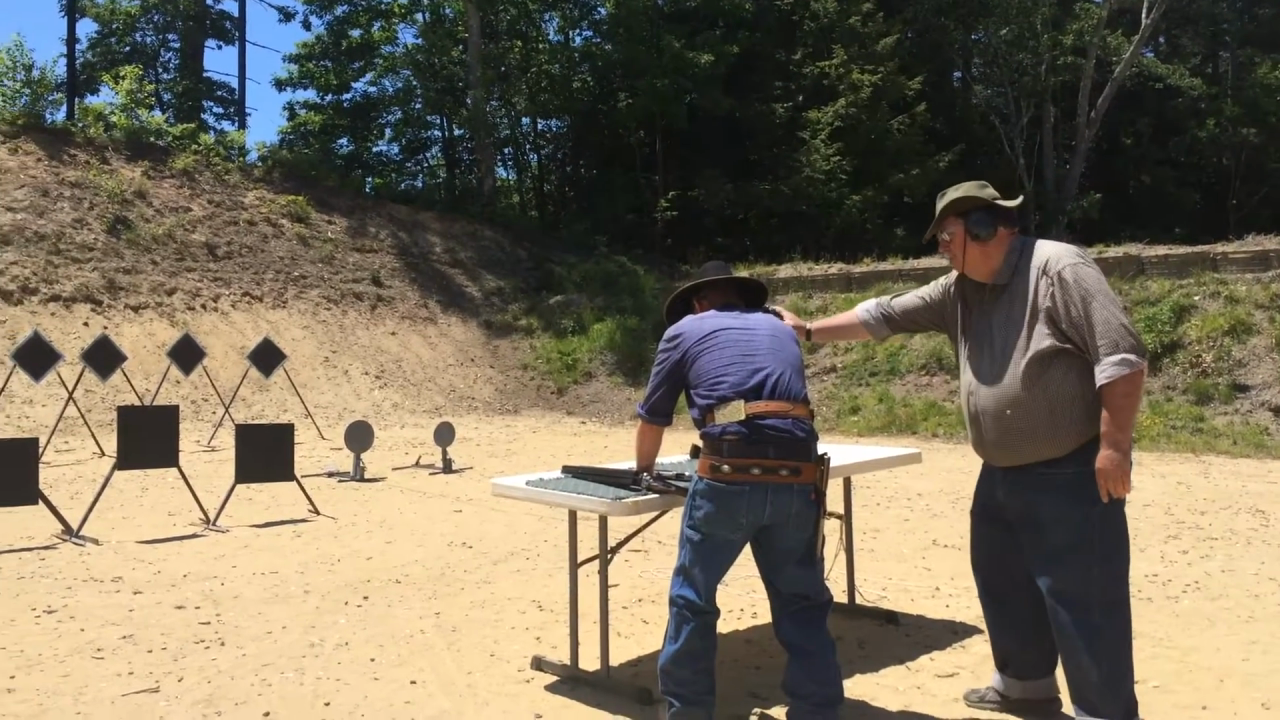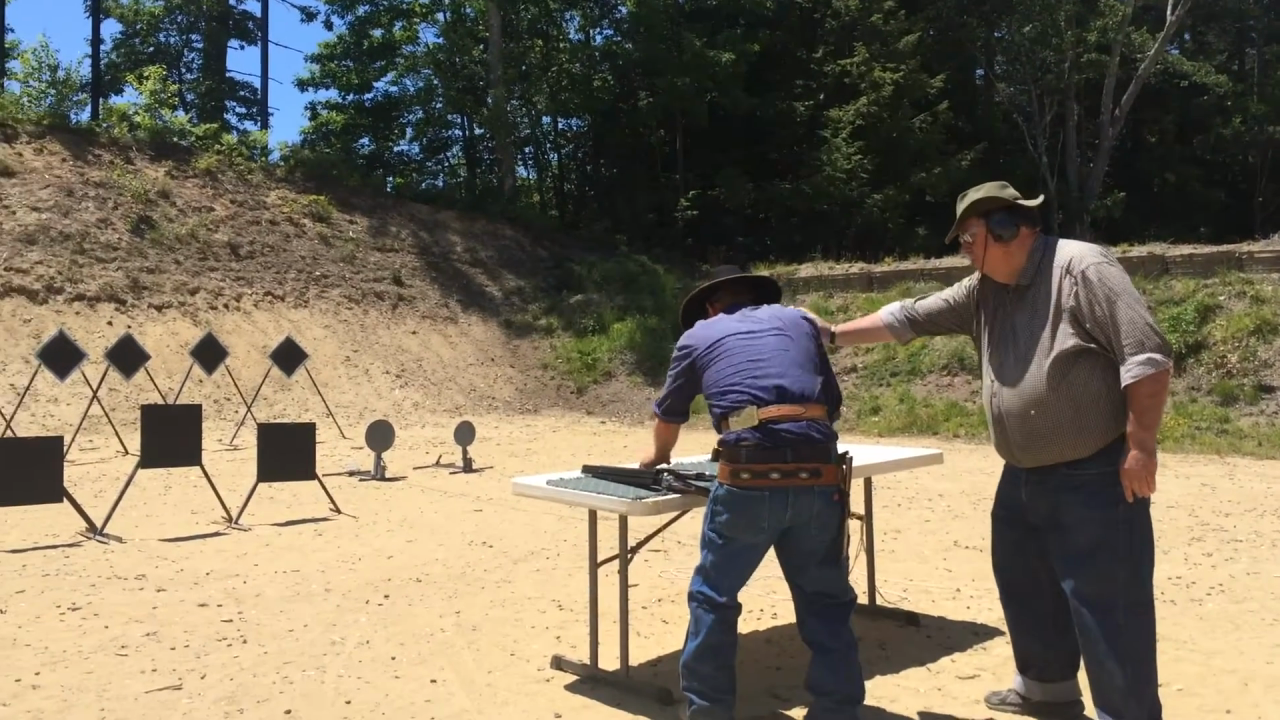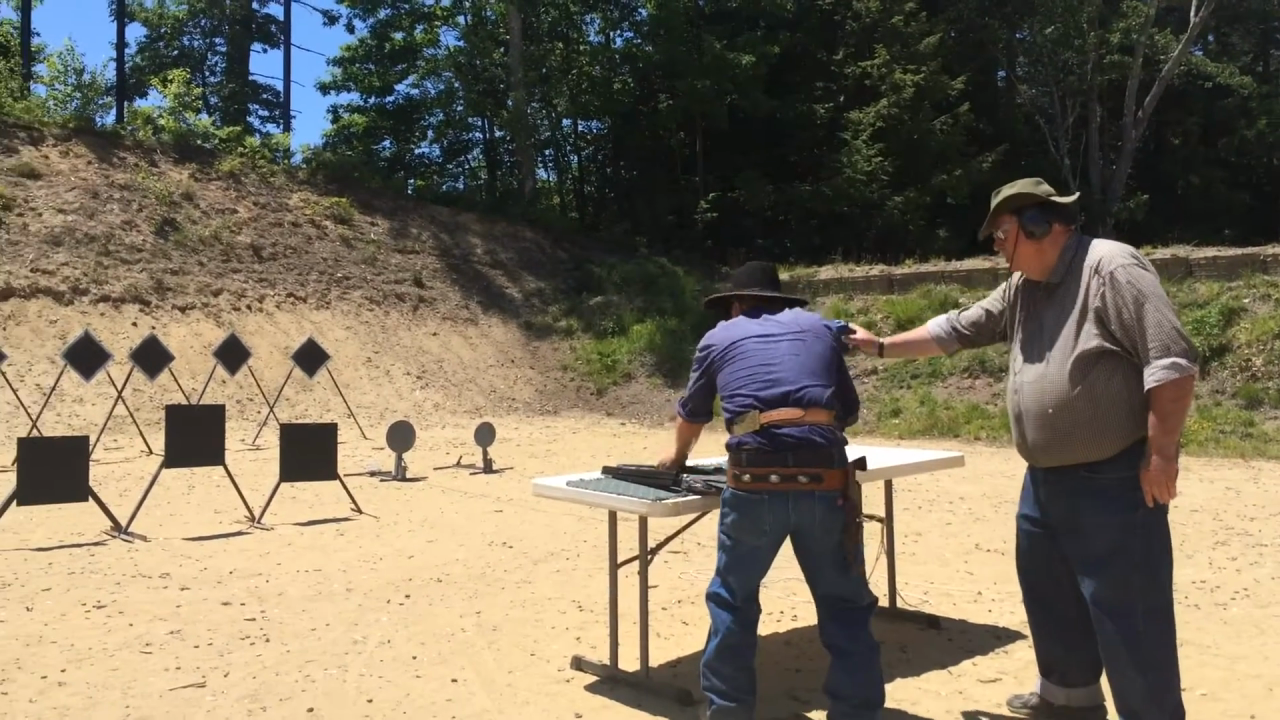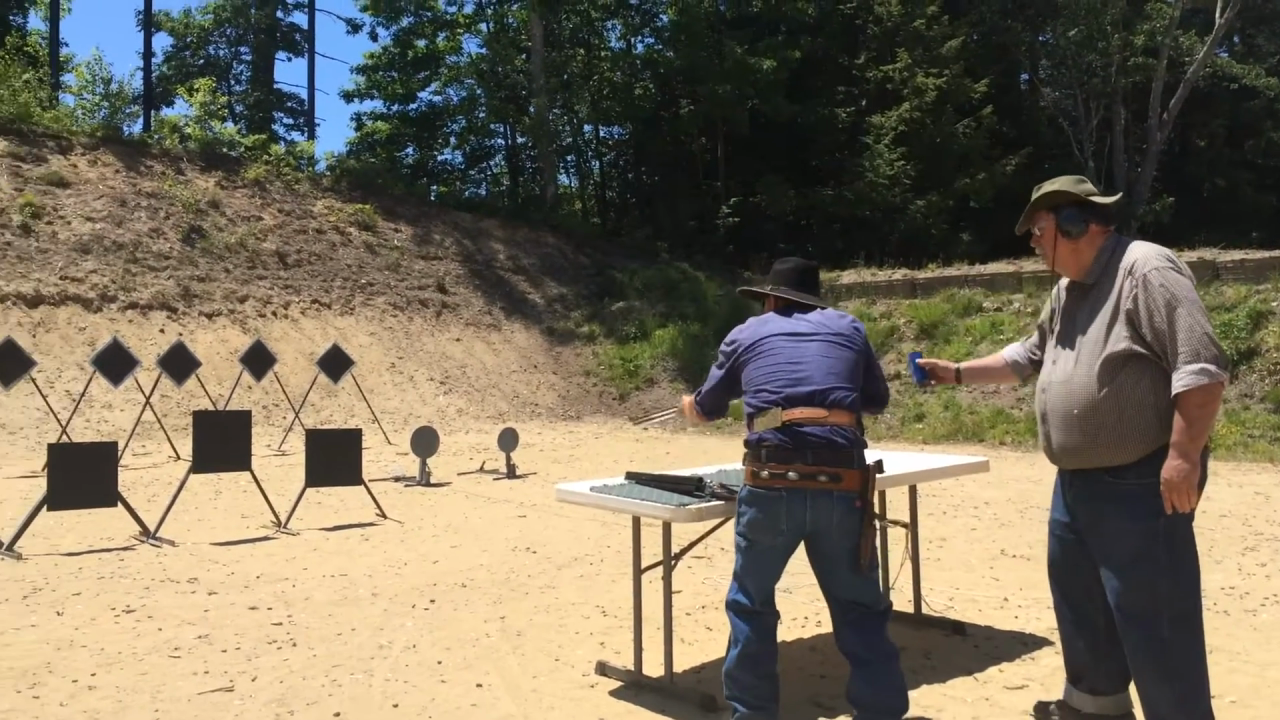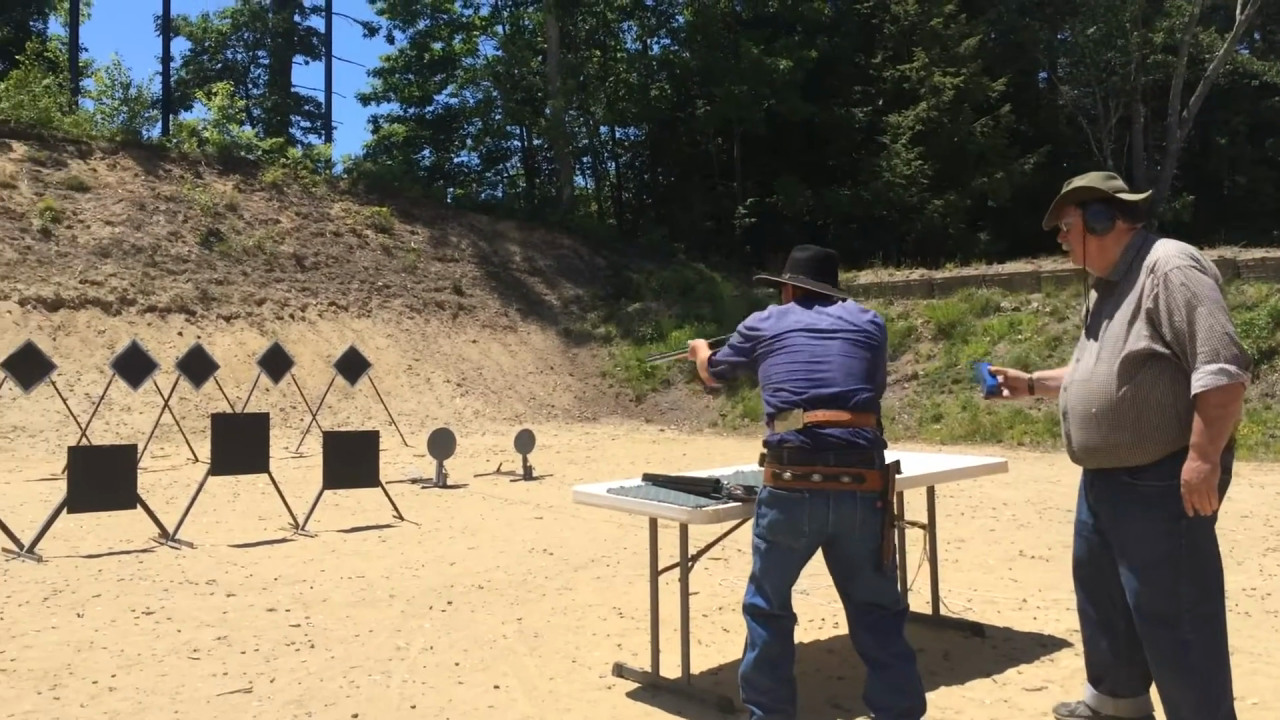
dt=0.2s
person 1, frame 1
left shoulder: (1060, 268)
right shoulder: (961, 289)
left elbow: (1122, 357)
right elbow: (886, 315)
left wrist: (1113, 446)
right wrist: (810, 330)
left hip: (1071, 470)
right hip: (1004, 471)
left knee: (1079, 593)
right knee: (1002, 580)
person 1, frame 2
left shoulder: (1083, 268)
right shoulder: (983, 290)
left elbow: (1148, 356)
right elbow: (911, 317)
left wrist: (1140, 447)
right wrist: (835, 334)
left hip: (1095, 473)
right hip: (1024, 473)
left knee: (1103, 596)
right knee: (1024, 582)
person 1, frame 3
left shoulder: (1113, 268)
right shoulder: (1022, 288)
left elbow: (1172, 362)
right elbow: (958, 329)
left wrist: (1161, 452)
right wrist: (882, 345)
left hip: (1114, 478)
right hip: (1047, 476)
left knee: (1123, 600)
right knee: (1048, 586)
person 1, frame 4
left shoulder: (1147, 270)
right shoulder: (1068, 290)
left elbow: (1201, 367)
right elbow: (1028, 356)
left wrist: (1183, 457)
right wrist: (957, 373)
left hip: (1141, 482)
right hip: (1077, 480)
left knee: (1149, 607)
right knee: (1077, 591)
person 1, frame 5
left shoulder: (1171, 268)
right shoulder: (1106, 287)
left elbow: (1222, 368)
left wrist: (1203, 457)
right wrist: (1029, 382)
left hip: (1163, 481)
right hip: (1105, 479)
left knee: (1169, 608)
right knee: (1101, 593)
person 2, frame 1
left shoulder: (684, 331)
right shoulder: (780, 328)
left elbow: (652, 417)
left wrist: (643, 469)
left hip: (728, 476)
right hip: (796, 475)
left knee: (692, 598)
right knee: (802, 602)
person 2, frame 2
left shoulder: (697, 336)
right shoulder: (798, 322)
left elbow: (669, 413)
right elbow: (833, 400)
left wrist: (658, 456)
left hip: (747, 480)
right hip: (818, 477)
left knee: (713, 598)
right knee: (826, 601)
person 2, frame 3
left shoulder: (717, 338)
right shoulder: (819, 326)
left elbow: (692, 414)
right elbow: (849, 409)
left wrist: (677, 457)
left hip: (754, 483)
right hip: (824, 479)
left knee: (732, 601)
right knee: (845, 604)
person 2, frame 4
left shoulder: (746, 334)
right shoulder: (849, 328)
left elbow: (706, 408)
right elbow: (877, 400)
left wrist: (688, 405)
left hip: (771, 483)
right hip: (842, 482)
left knee: (751, 605)
right knee: (861, 610)
person 2, frame 5
left shoulder: (763, 324)
right shoulder: (869, 322)
left elbow: (714, 372)
left wrist: (700, 352)
left hip: (792, 483)
right hip: (861, 483)
left knee: (768, 608)
right knee: (877, 611)
